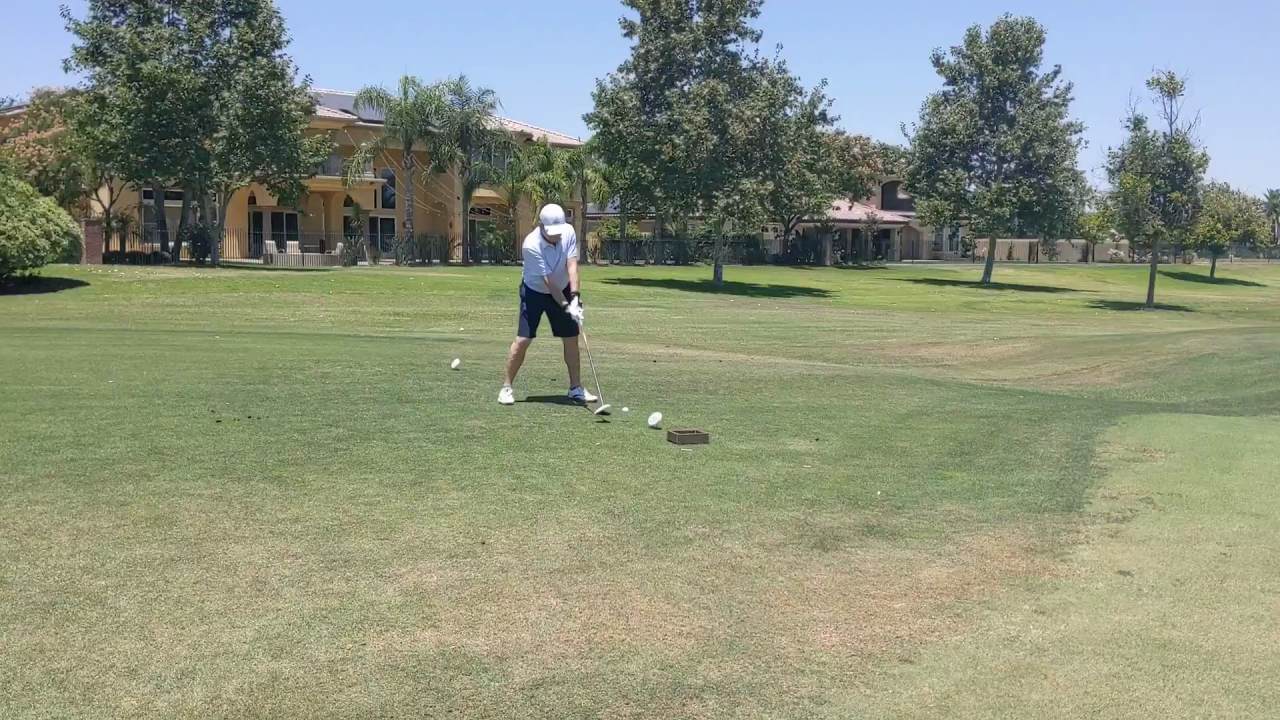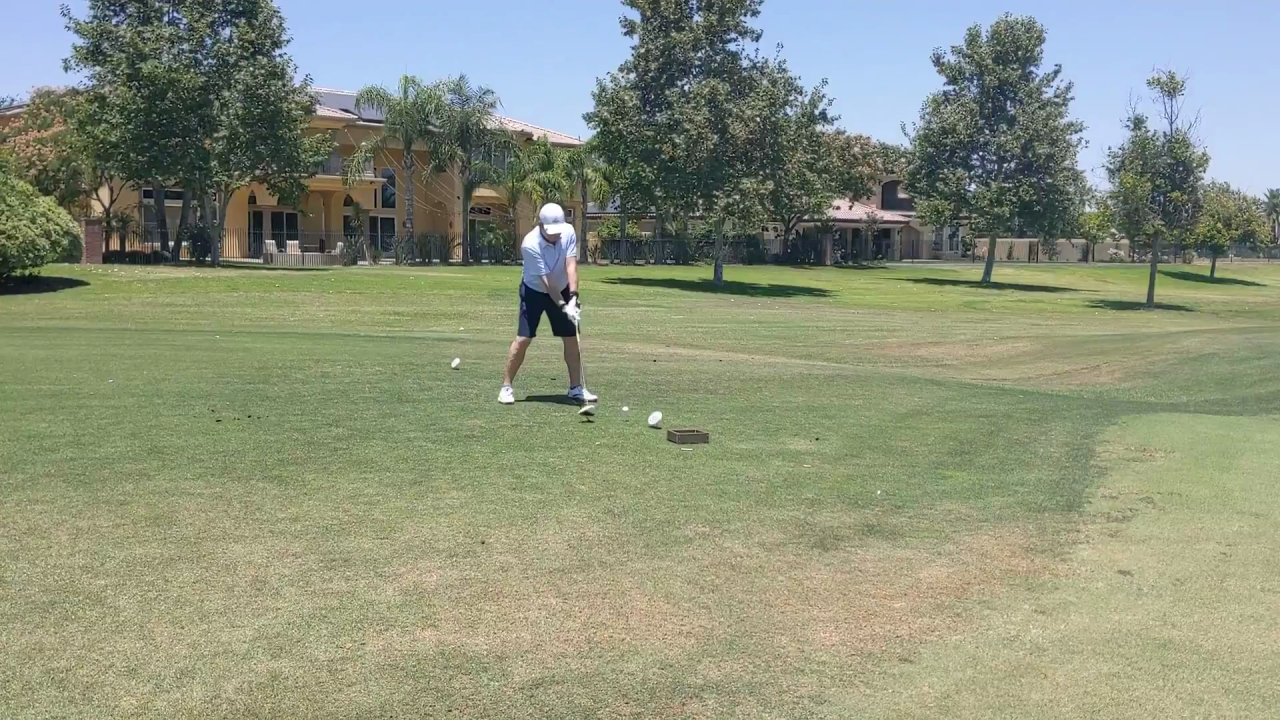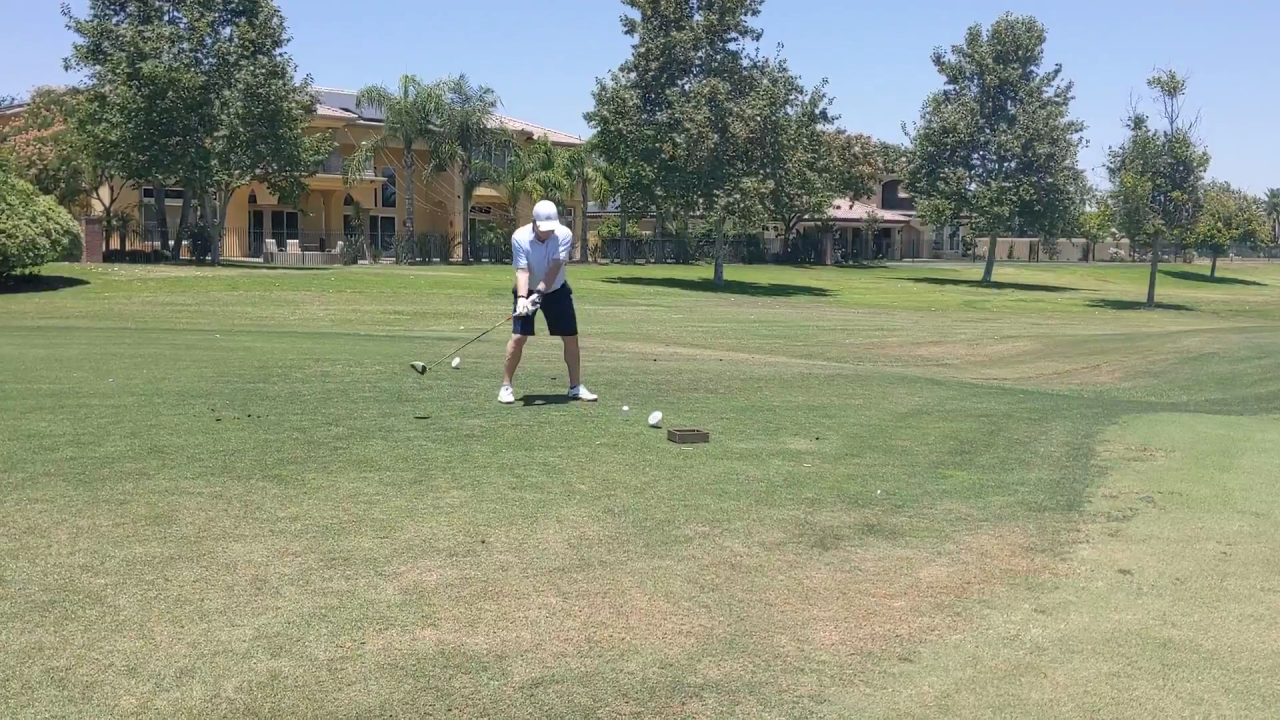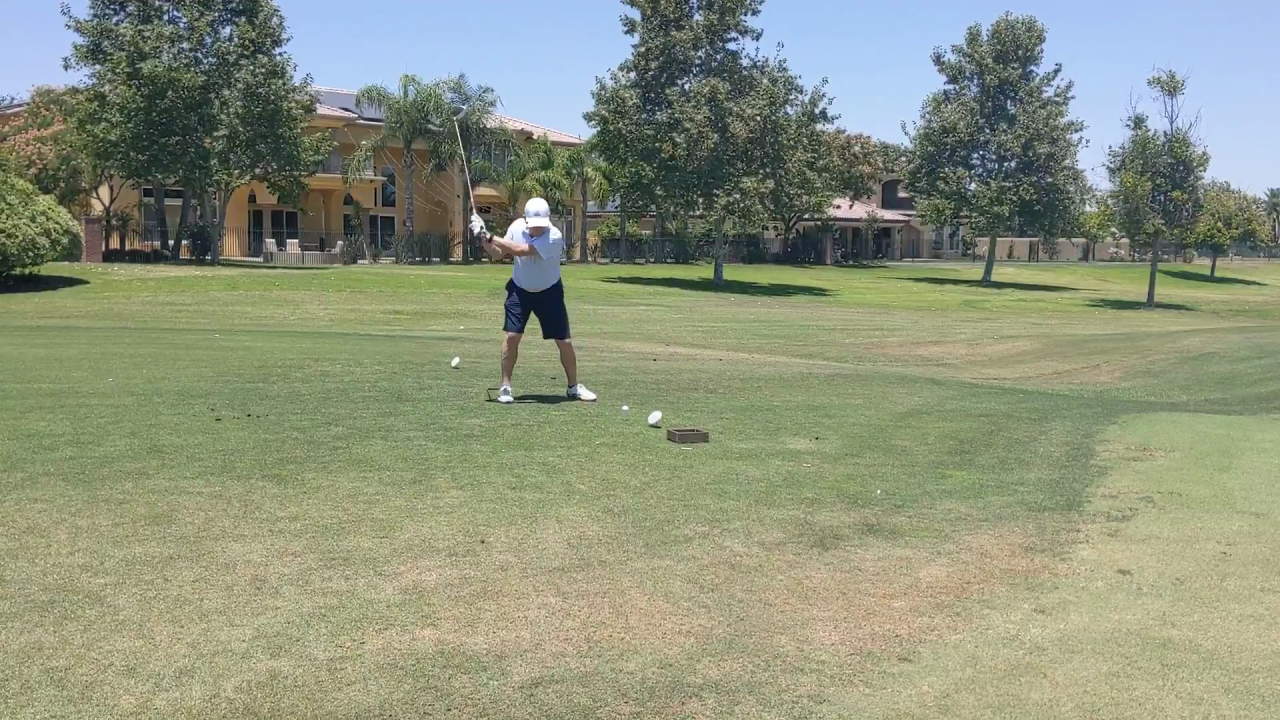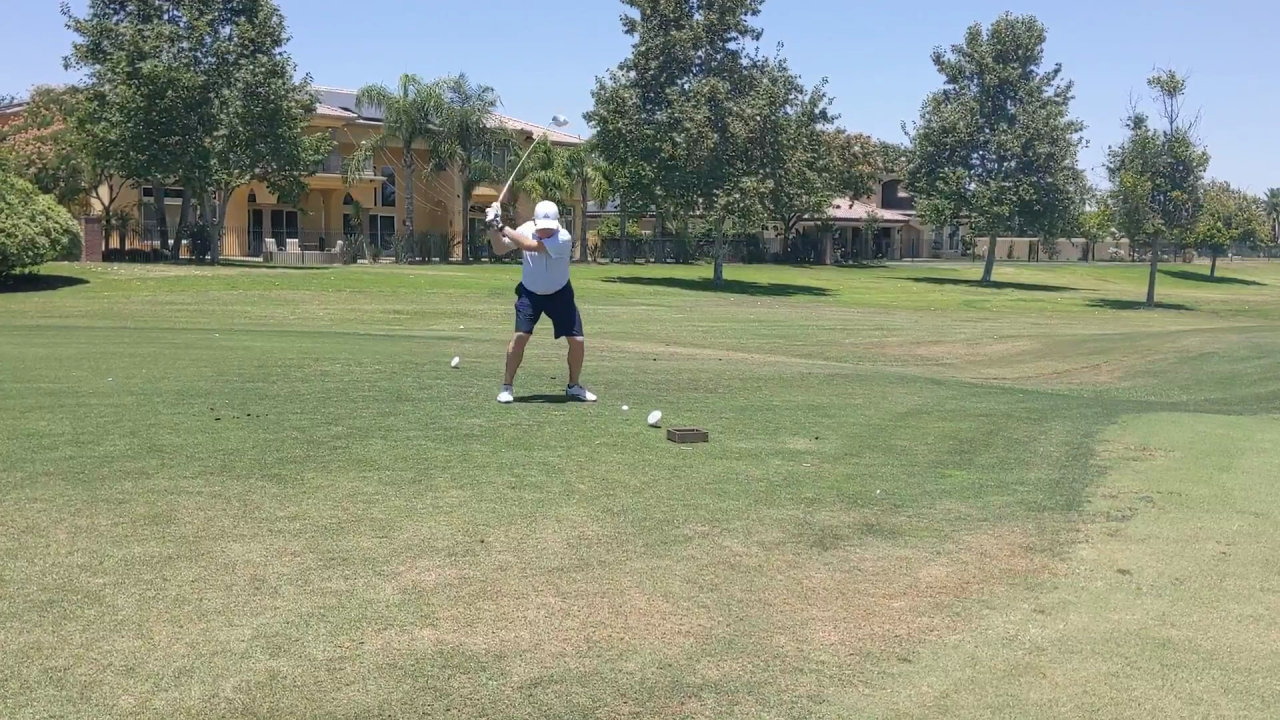
dt=0.3s
person 1, frame 1
left shoulder: (569, 232)
right shoulder: (531, 245)
left elbow: (572, 266)
right elbow: (548, 280)
left wrist: (575, 296)
right wrist: (566, 305)
left hip: (562, 291)
right hip: (534, 293)
left knee: (571, 338)
right knee: (523, 340)
left ankle: (575, 388)
right ankle: (507, 387)
person 1, frame 2
left shoulder: (568, 232)
right shoulder: (530, 244)
left elbow: (571, 266)
right elbow: (545, 280)
left wrist: (573, 296)
right wrist: (562, 305)
left hip: (562, 291)
right hip: (534, 292)
left knee: (571, 337)
right knee: (523, 339)
left ankle: (576, 387)
right ankle: (507, 386)
person 1, frame 3
left shoulder: (564, 234)
right shoulder: (520, 237)
left elbow: (553, 270)
right elbow: (522, 272)
left wrist: (537, 295)
right wrist: (522, 298)
left hip: (556, 289)
right hip: (528, 290)
left knee: (571, 338)
right knee: (518, 337)
left ankle: (576, 387)
right ankle: (506, 386)
person 1, frame 4
left shoulder: (554, 237)
right shoulder: (517, 227)
left elbow: (519, 251)
right elbow: (497, 254)
left wrist: (489, 237)
right wrist: (483, 236)
left hip: (549, 293)
right hip: (519, 291)
left knee: (564, 341)
right knee: (512, 336)
left ankle: (574, 386)
right ankle: (505, 386)
person 1, frame 5
left shoulder: (563, 238)
right shoulder: (526, 229)
left elbow: (529, 245)
right elbow: (499, 249)
left wrist: (502, 227)
right wrist: (494, 226)
left hip: (559, 294)
right hip: (530, 293)
left knee: (577, 341)
right knee: (520, 336)
left ankle: (574, 386)
right ankle: (507, 386)
